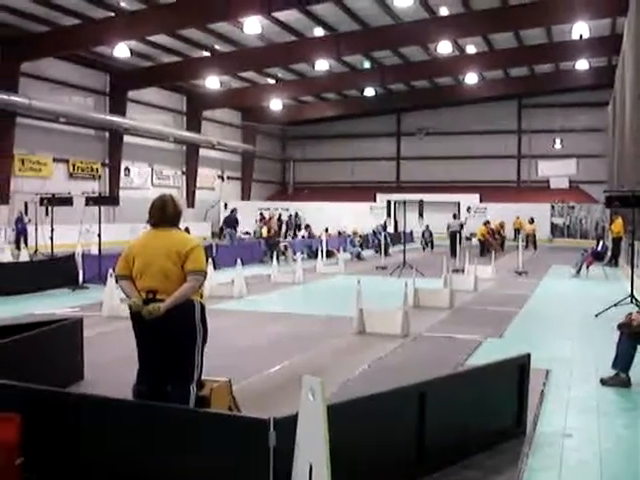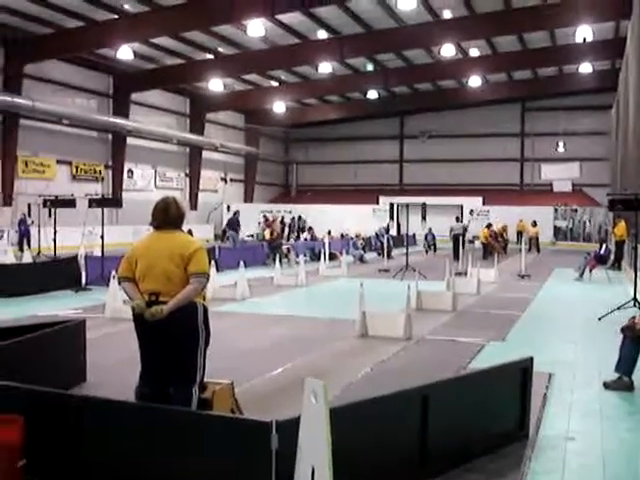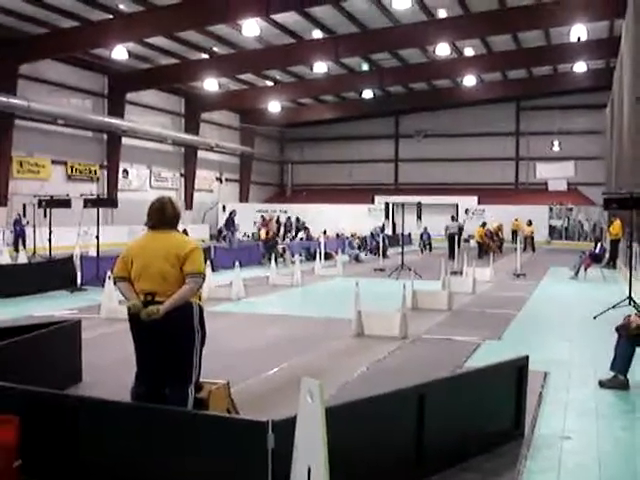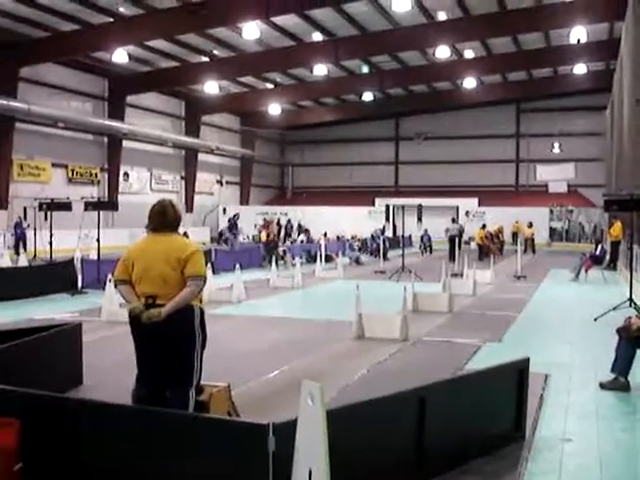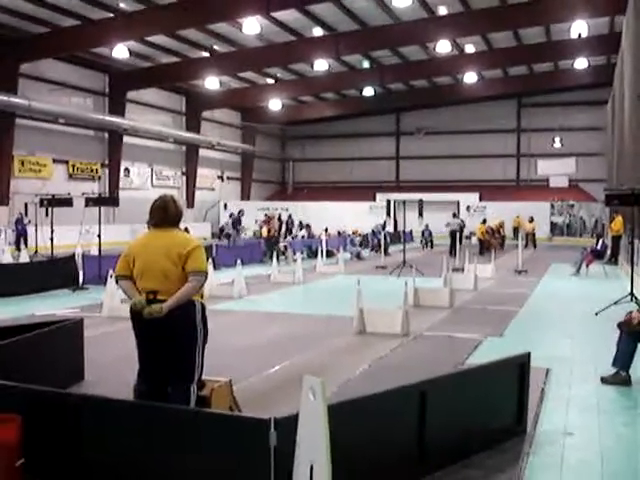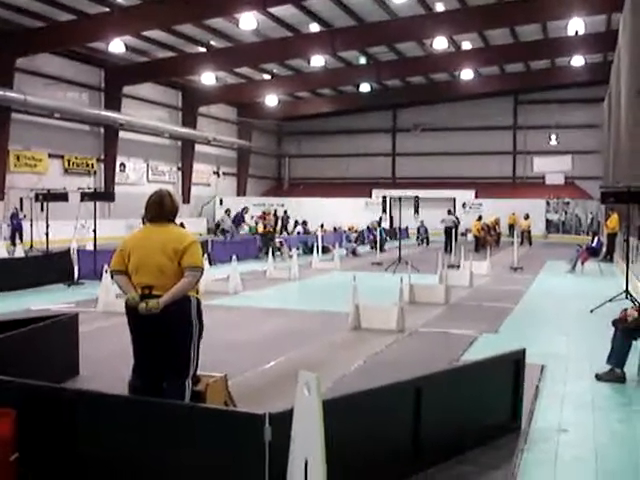
dt=0.2s
person 1, frame 1
left shoulder: (136, 244)
right shoulder: (188, 243)
left elbow: (122, 276)
right elbow: (195, 280)
left wrist: (135, 299)
right wrist: (166, 304)
left hip: (144, 314)
right hip: (181, 313)
left knee: (148, 372)
right knee: (183, 376)
person 1, frame 2
left shoulder: (139, 246)
right shoulder: (191, 245)
left elbow: (125, 278)
right elbow: (198, 283)
left wrist: (138, 300)
right wrist: (169, 307)
left hip: (147, 317)
right hip: (184, 315)
left knee: (150, 374)
right knee: (185, 378)
person 1, frame 3
left shoulder: (134, 246)
right shoulder: (187, 245)
left elbow: (120, 278)
right elbow: (194, 283)
left wrist: (134, 301)
right wrist: (165, 307)
left hip: (142, 317)
right hip: (179, 315)
left knee: (146, 375)
right knee: (181, 378)
person 1, frame 4
left shoulder: (135, 248)
right shoulder: (188, 248)
left elbow: (121, 280)
right elbow: (195, 286)
left wrist: (135, 303)
right wrist: (166, 310)
left hip: (143, 319)
right hip: (180, 318)
left knee: (147, 377)
right knee: (182, 380)
person 1, frame 5
left shoulder: (136, 244)
right shoulder: (189, 244)
left elbow: (122, 276)
right elbow: (196, 281)
left wrist: (137, 299)
right wrist: (168, 305)
left hip: (144, 315)
right hip: (181, 313)
left knee: (148, 372)
right knee: (184, 376)
person 1, frame 6
left shoulder: (132, 239)
right shoulder: (185, 239)
left elbow: (117, 271)
right elbow: (192, 276)
left wrist: (132, 294)
right wrist: (163, 301)
left hip: (139, 310)
right hip: (177, 309)
left knee: (143, 367)
right knee: (179, 371)
